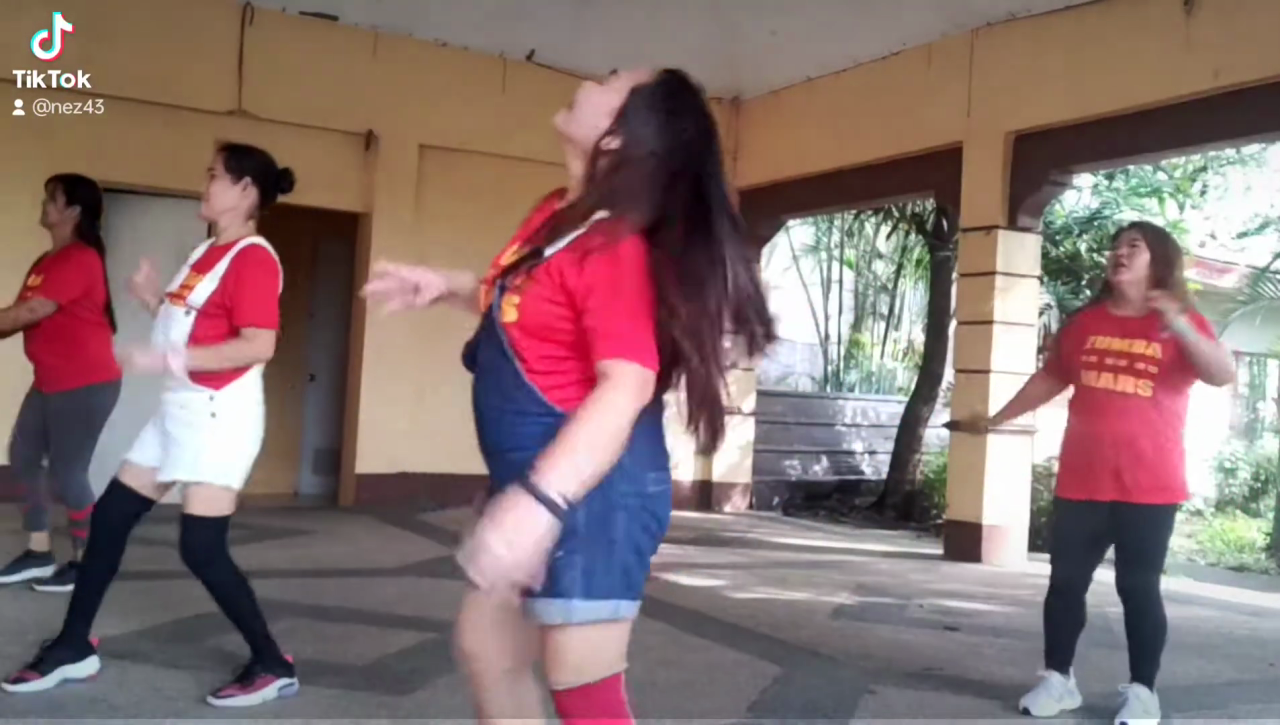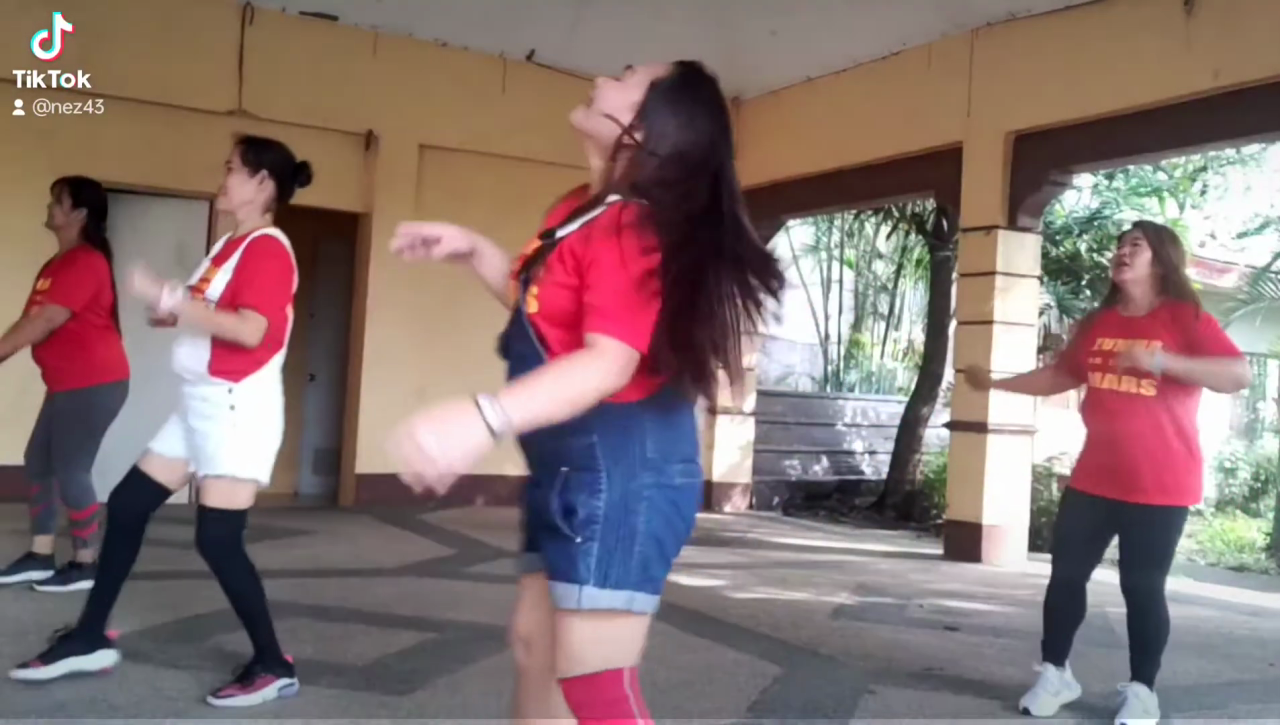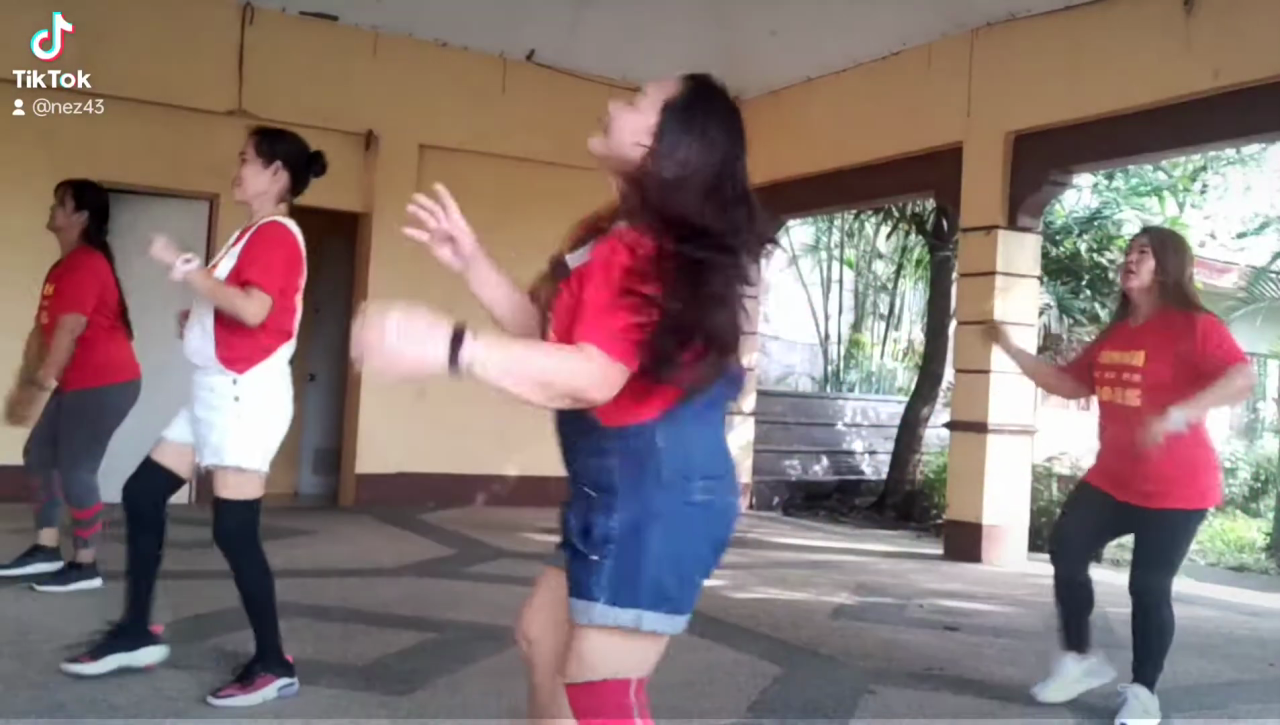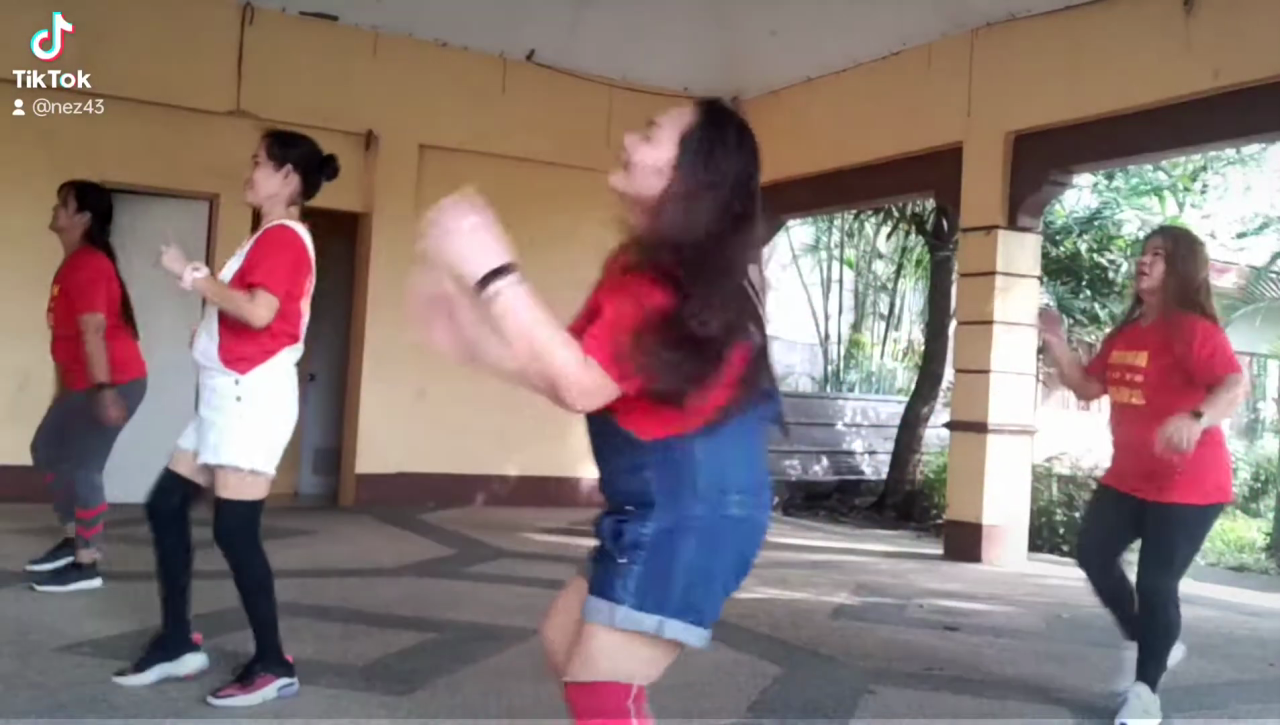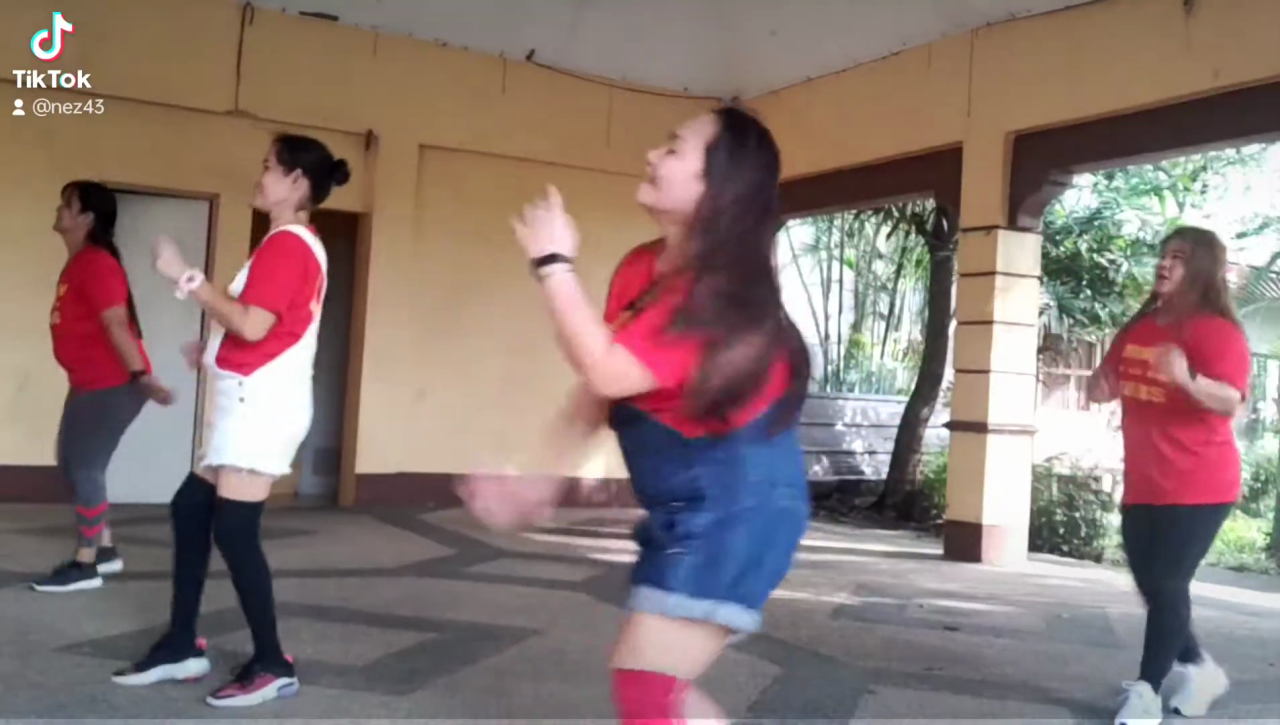
dt=0.1s
person 1, frame 1
left shoulder: (617, 244)
right shoulder: (557, 216)
left elbow: (623, 389)
left wrist: (539, 501)
right wrist: (449, 284)
left hip: (589, 496)
right hip: (535, 485)
right knee: (484, 647)
person 1, frame 2
left shoulder: (628, 228)
right shoulder: (585, 213)
left elbow: (611, 362)
left wrist: (483, 417)
right wrist: (472, 249)
left hip: (619, 479)
right hip: (576, 478)
right knee: (534, 645)
person 1, frame 3
left shoulder: (642, 254)
right shoulder: (616, 241)
left elbow: (587, 378)
right elbow: (543, 329)
left wrist: (449, 346)
right wrist: (471, 259)
left hip: (655, 497)
right hip: (622, 492)
right knee: (541, 638)
person 1, frame 4
left shoulder: (671, 279)
right shoulder: (641, 267)
left elbow: (581, 384)
right elbow: (570, 369)
left wrist: (494, 274)
right wrist: (473, 338)
left hip: (694, 512)
right hip: (659, 510)
right knee: (564, 643)
person 1, frame 5
left shoulder: (715, 291)
right shoulder: (640, 268)
left elbow: (612, 372)
right elbow: (598, 390)
left wrist: (554, 263)
right wrist: (543, 479)
left hip: (739, 505)
right hip: (696, 506)
person 2, frame 1
left shoulder: (254, 259)
right shoulder: (207, 251)
left elbow: (258, 346)
left wrist: (172, 361)
right wrist: (152, 297)
left hip: (217, 415)
right hip: (175, 410)
left knee: (202, 548)
right knee: (109, 519)
left ankle: (272, 664)
right ankle: (73, 646)
person 2, frame 2
left shoulder: (269, 249)
right shoulder: (232, 245)
left elbow: (252, 332)
left wrist: (169, 298)
right wrist: (173, 309)
left hip: (238, 407)
right hip: (200, 405)
left knee: (218, 540)
right knee: (127, 506)
left ankle: (272, 665)
right ankle: (89, 637)
person 2, frame 3
left shoulder: (278, 236)
right shoulder: (250, 235)
left elbow: (253, 310)
left wrist: (183, 267)
right wrist: (198, 310)
left hip: (247, 397)
right hip: (212, 394)
left knee: (235, 532)
right knee: (141, 494)
left ankle: (273, 664)
right ankle: (136, 632)
person 2, frame 4
left shoulder: (282, 237)
right shoulder: (274, 237)
left elbow: (260, 311)
left wrist: (189, 272)
right wrist: (209, 337)
left hip: (250, 397)
right hip: (230, 395)
left knee: (235, 529)
right knee: (164, 506)
left ankle: (272, 664)
right ankle: (176, 641)
person 2, frame 5
left shoulder: (288, 244)
right shoulder: (288, 244)
left elbow: (254, 324)
left wrist: (187, 278)
right wrist: (211, 348)
left hip: (262, 399)
right hip: (246, 397)
left knee: (233, 530)
right knee: (189, 510)
left ankle: (271, 664)
right ankle: (181, 644)
person 3, frame 1
left shoulder: (1181, 322)
right shoulder: (1083, 323)
left elbow: (1222, 374)
right elbow: (1050, 379)
left wrist: (1181, 329)
right wrist: (995, 418)
left hip: (1150, 485)
right hip: (1082, 480)
left knee: (1138, 587)
right knee: (1067, 582)
right ankle: (1057, 679)
person 3, frame 2
left shoulder: (1187, 319)
right shoulder: (1096, 324)
left elbow: (1236, 374)
right elbow: (1060, 376)
left wrist: (1167, 361)
right wrist: (1000, 383)
left hip: (1160, 484)
right hip: (1094, 477)
left knee: (1142, 586)
right knee: (1066, 568)
right ankle: (1055, 672)
person 3, frame 3
left shoulder: (1193, 327)
right shoulder: (1113, 334)
left elbow: (1242, 378)
right elbow: (1068, 383)
left wrist: (1179, 413)
right wrist: (1012, 350)
left hip: (1177, 487)
right hip: (1112, 477)
left knee: (1149, 586)
right knee: (1065, 551)
right ankle: (1080, 659)
person 3, frame 4
left shoulder: (1196, 329)
right shoulder: (1126, 332)
left elbow: (1237, 383)
right elbow: (1084, 386)
left wrist: (1195, 421)
right wrist: (1057, 347)
left hip: (1190, 483)
right hip: (1130, 476)
left knee: (1158, 581)
right knee: (1094, 554)
right ankle: (1155, 647)
person 3, frame 5
left shoulder: (1216, 331)
right shoulder: (1136, 328)
left elbow: (1230, 401)
right elbow: (1108, 381)
left wrist: (1187, 379)
right wrist: (1100, 383)
left hip: (1199, 486)
right hip: (1144, 481)
left knee: (1168, 584)
right knee: (1153, 582)
right ankle: (1198, 668)
person 4, frame 1
left shoulder: (80, 260)
right shoulder: (46, 261)
left hip: (85, 384)
right hip: (50, 383)
left knee: (66, 473)
left ankle: (85, 564)
right ankle: (38, 554)
person 4, frame 2
left shoulder: (84, 263)
right shoulder: (55, 265)
left elbow: (44, 322)
left hip: (93, 385)
right hip: (66, 385)
left knee: (70, 470)
right knee: (38, 464)
left ankle: (84, 564)
right ankle: (40, 558)
person 4, frame 3
left shoulder: (86, 265)
right shoulder: (62, 267)
left elbow: (68, 331)
right elbow: (42, 329)
left wrist: (40, 387)
left hip: (104, 384)
right hip: (77, 385)
left knee: (75, 469)
right knee: (38, 456)
left ankle: (85, 565)
right ankle: (46, 549)
person 4, frame 4
left shoulder: (88, 265)
right shoulder: (72, 265)
left elbow: (93, 330)
left wrist: (104, 389)
right wrist: (86, 387)
left hip: (106, 385)
right hip: (82, 384)
left knee: (80, 468)
right knee: (46, 451)
left ankle: (86, 566)
right ankle: (73, 540)
person 4, frame 5
left shoulder: (95, 264)
right shoulder: (77, 265)
left elbow: (117, 324)
left wrist: (141, 377)
left hip: (111, 385)
right hip: (89, 384)
left knee: (84, 468)
right knee: (72, 463)
left ankle: (85, 565)
right ankle: (104, 549)
